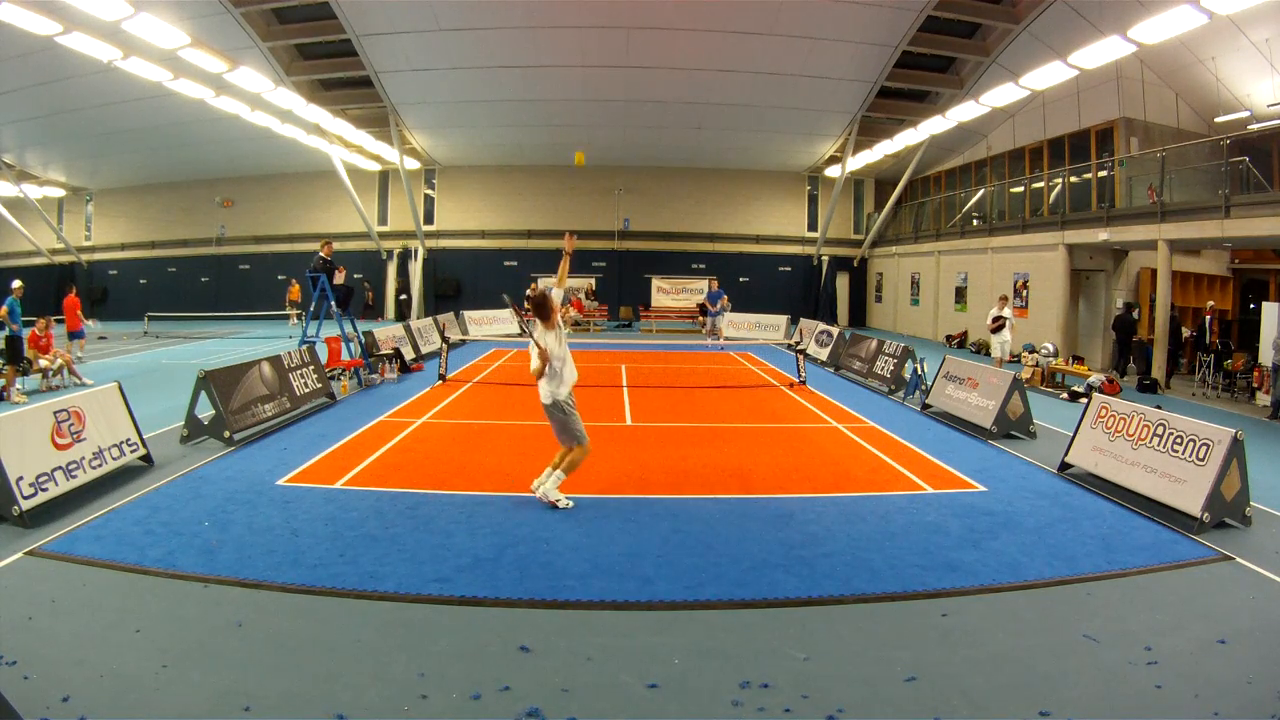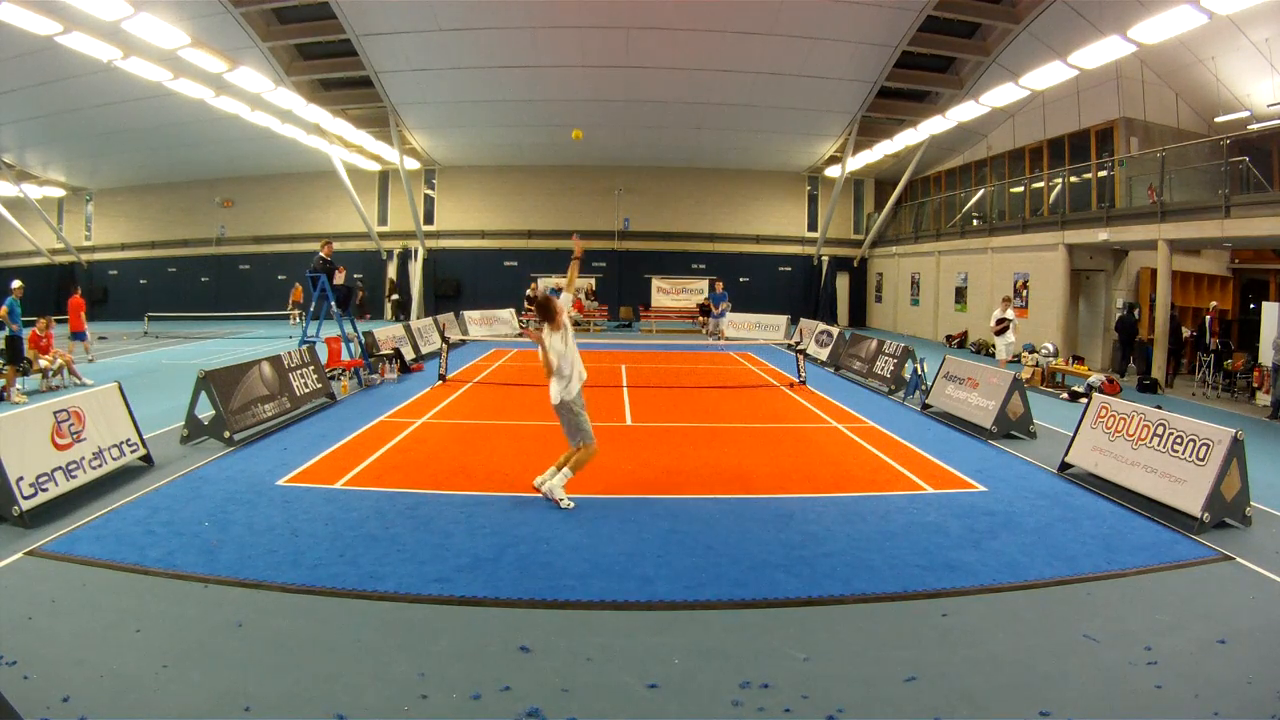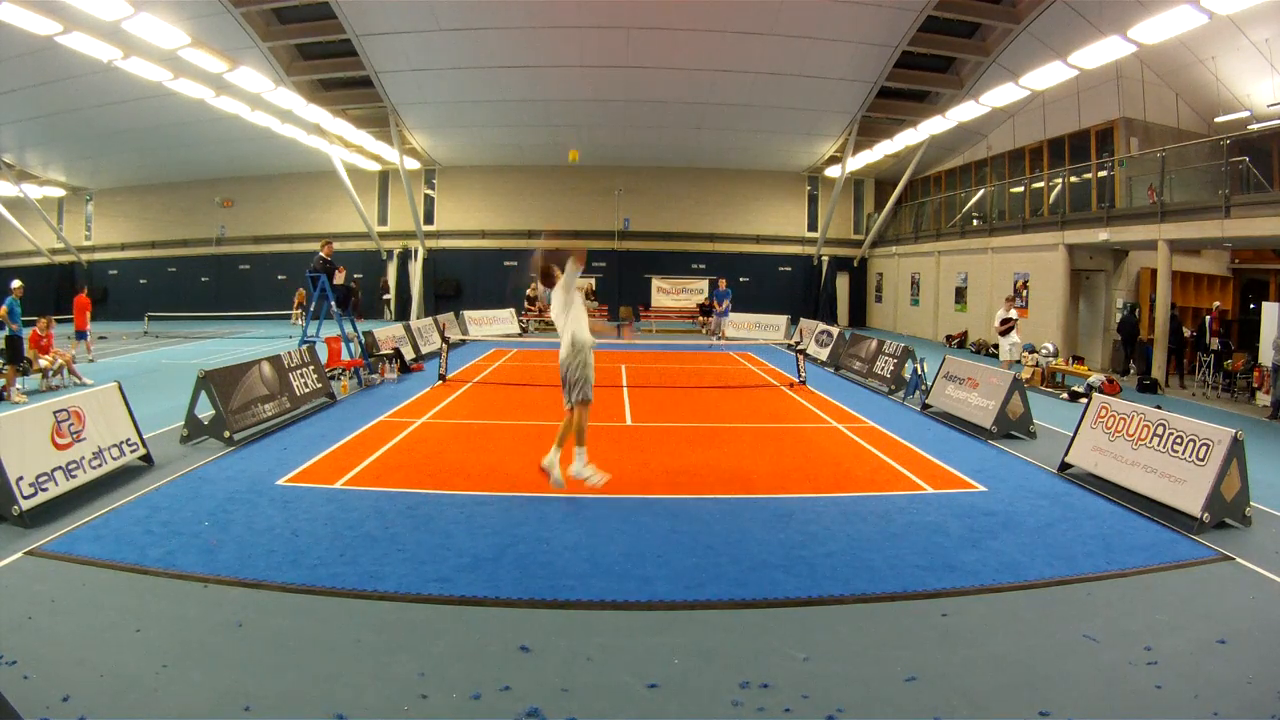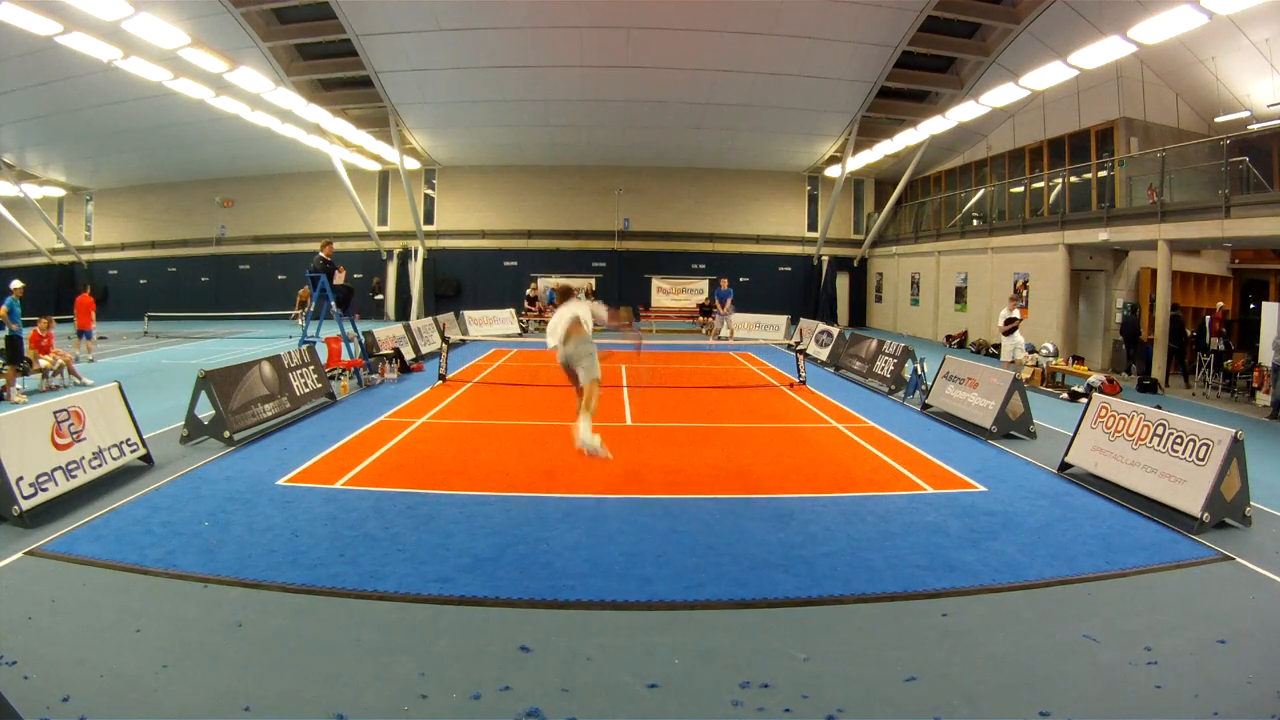
dt=0.2s
person 1, frame 1
left shoulder: (551, 318)
right shoulder: (540, 341)
left elbow: (560, 281)
right elbow: (537, 376)
left wrist: (567, 252)
right wrist: (542, 358)
left hip: (561, 395)
right hip: (557, 399)
left knee: (571, 446)
right knee: (582, 448)
left ankle: (544, 483)
right ankle: (549, 488)
person 1, frame 2
left shoulder: (560, 317)
right shoulder: (549, 339)
left elbow: (570, 286)
right elbow: (548, 373)
left wrist: (576, 256)
right wrist: (542, 347)
left hip: (572, 394)
right hip: (567, 398)
left knee: (578, 447)
right knee: (588, 448)
left ankle: (545, 479)
right ankle: (555, 485)
person 1, frame 3
left shoulder: (564, 295)
right shoulder: (563, 288)
left elbow: (585, 324)
right elbow: (575, 263)
left hip: (569, 356)
right hip: (577, 352)
left knee: (572, 414)
right knee: (581, 408)
left ankle: (552, 460)
right ankle: (579, 465)
person 1, frame 4
left shoulder: (553, 322)
right shoulder: (580, 306)
left elbow: (554, 349)
right elbow: (607, 317)
left hip: (563, 354)
right hip: (580, 345)
left knee: (583, 395)
right knee: (591, 386)
left ankle: (587, 437)
right ankle: (584, 428)
